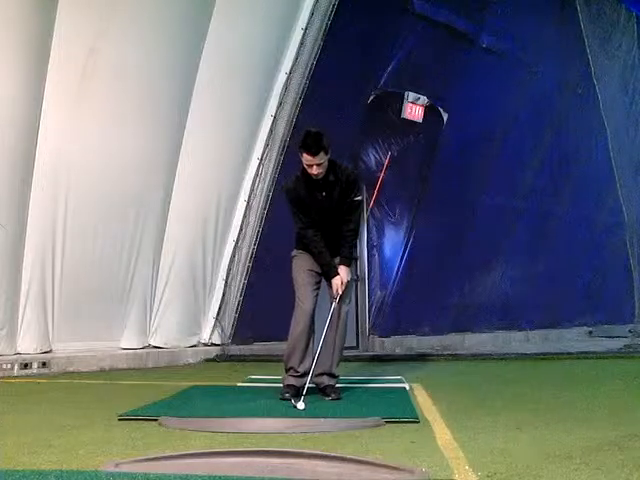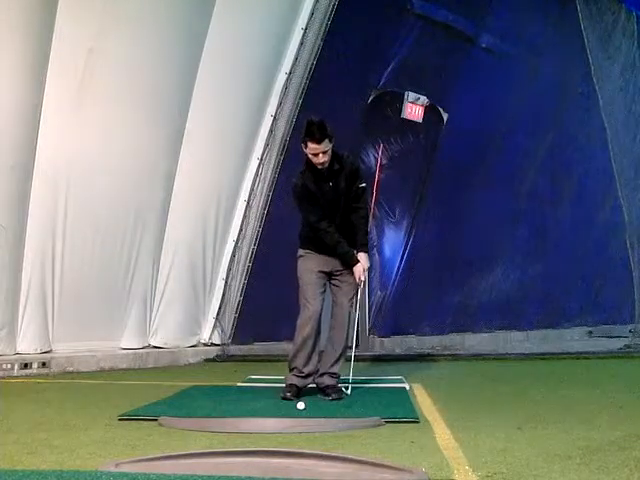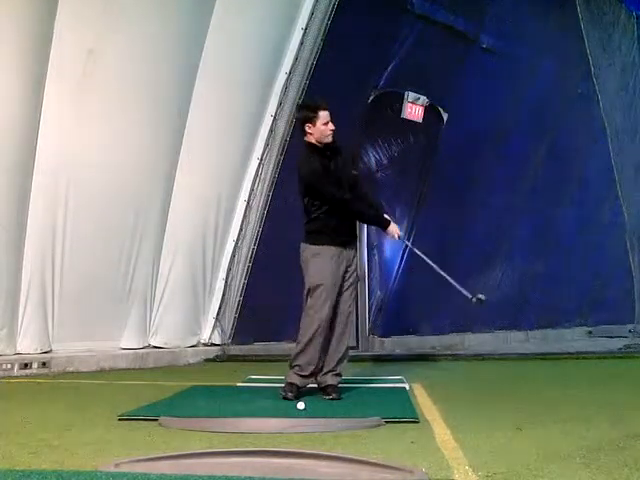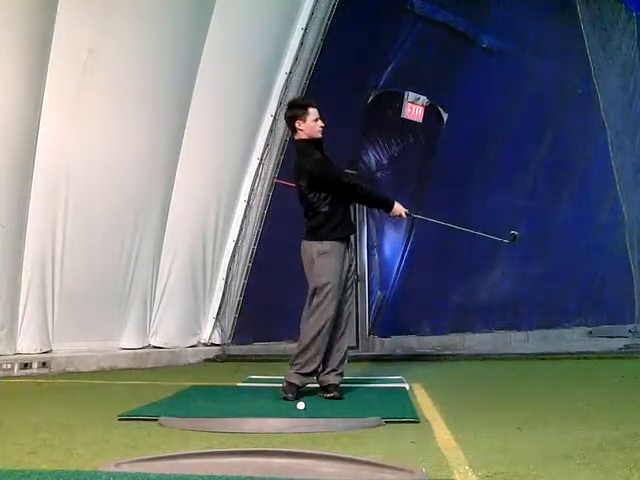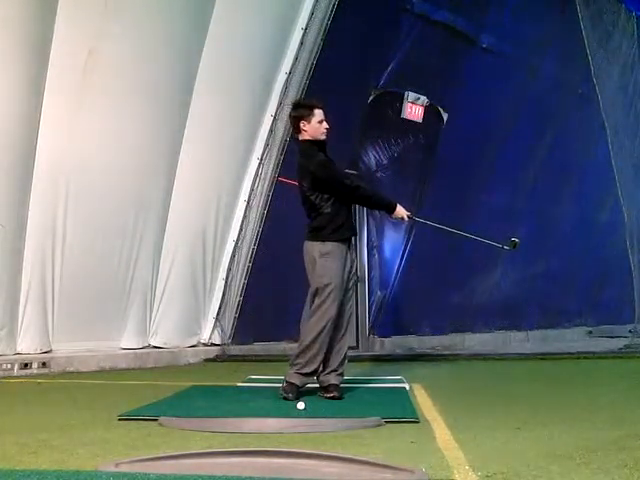
dt=1s
person 1, frame 1
left shoulder: (348, 178)
right shoulder: (295, 188)
left elbow: (351, 224)
right elbow: (309, 233)
left wrist: (345, 264)
right wrist: (330, 271)
left hip: (341, 254)
right hip: (308, 254)
left knee: (340, 312)
right knee: (304, 309)
left ankle: (326, 377)
right ankle: (294, 378)
person 1, frame 2
left shoulder: (350, 168)
right shoulder: (302, 184)
left elbow: (359, 210)
right elbow: (321, 226)
left wrist: (361, 251)
right wrist: (351, 261)
left hip: (348, 254)
right hip: (313, 254)
left knee: (342, 315)
right knee: (311, 313)
left ankle: (328, 378)
right ankle: (297, 378)
person 1, frame 3
left shoulder: (337, 153)
right shoulder: (310, 166)
left elbow: (357, 190)
right elbow: (344, 202)
left wrist: (383, 214)
right wrist: (384, 224)
left hip: (347, 245)
right hip: (321, 248)
left knee: (343, 314)
right knee: (318, 314)
left ankle: (329, 377)
right ankle: (297, 377)
person 1, frame 4
left shoulder: (313, 156)
right shoulder: (309, 160)
left elbow: (342, 188)
right elbow: (348, 187)
right wrist: (389, 204)
left hip: (339, 242)
right hip: (323, 245)
left knee: (341, 312)
right knee: (322, 312)
left ankle: (329, 377)
right ankle: (296, 377)
person 1, frame 5
left shoulder: (316, 157)
right shoulder: (313, 161)
left elbow: (345, 190)
right elbow: (352, 189)
right wrist: (391, 207)
left hip: (340, 243)
right hip: (325, 245)
left knee: (341, 313)
right knee: (324, 313)
left ankle: (329, 377)
right ankle: (296, 377)
